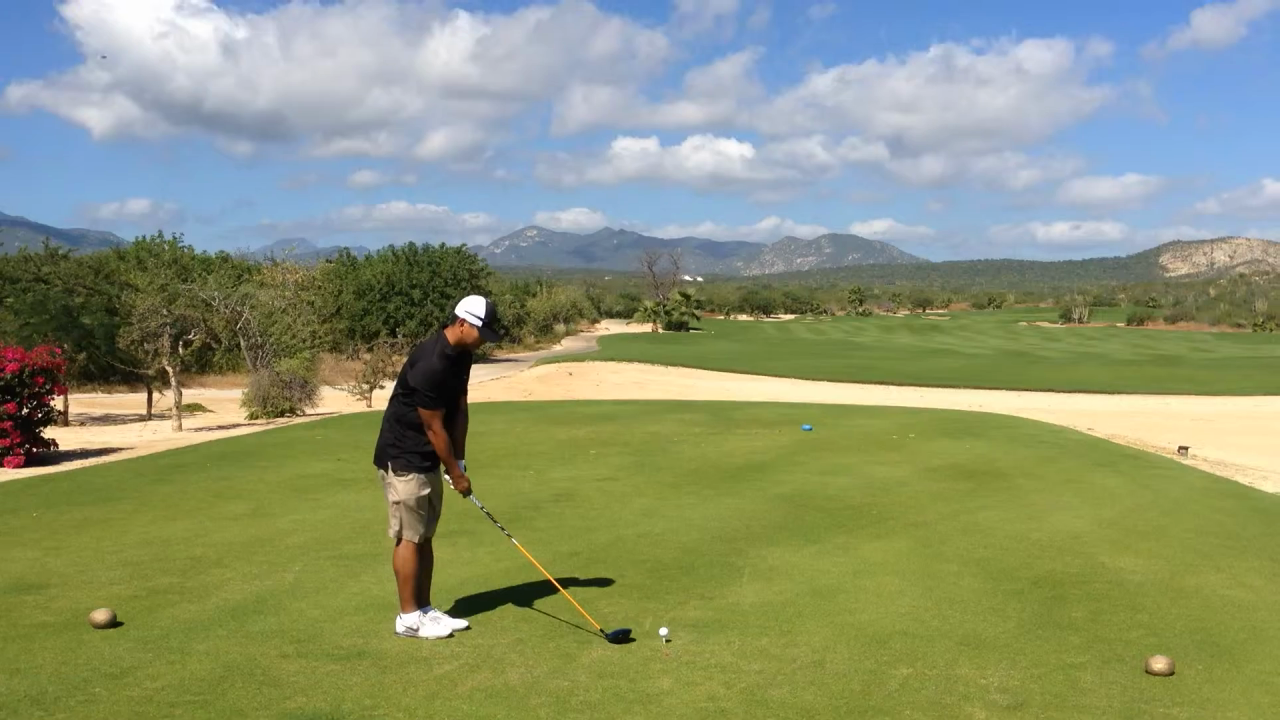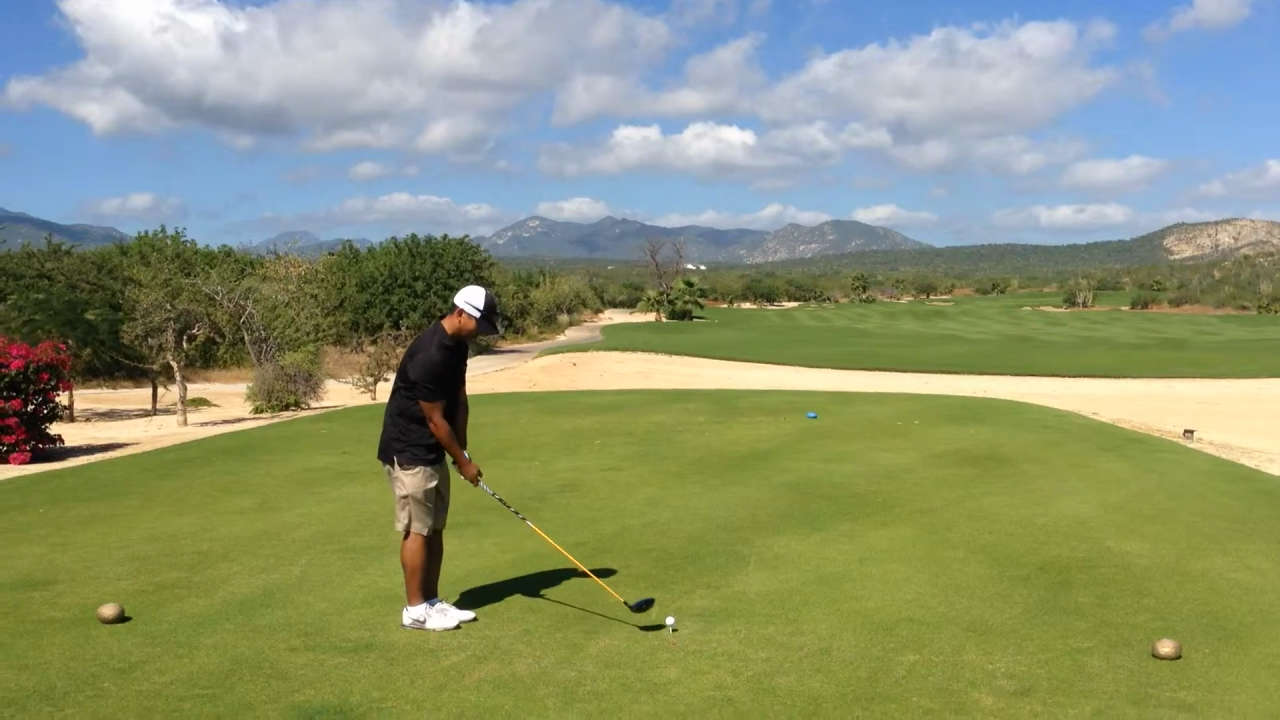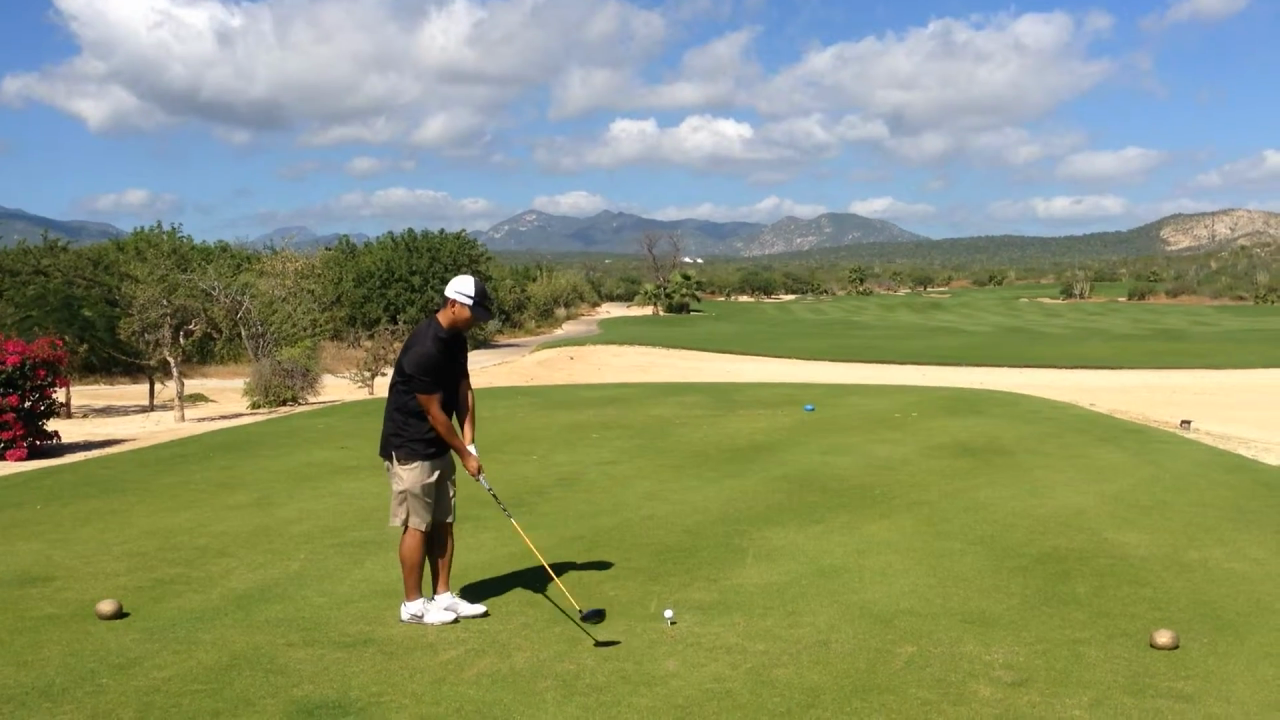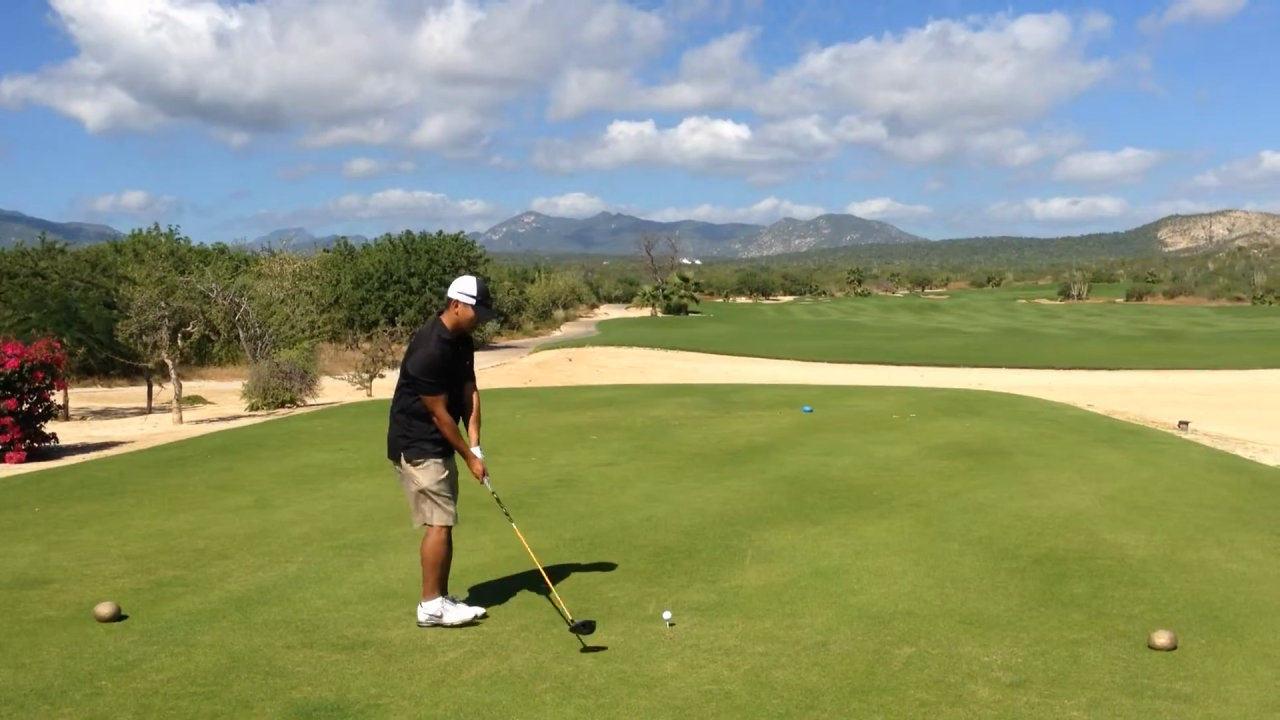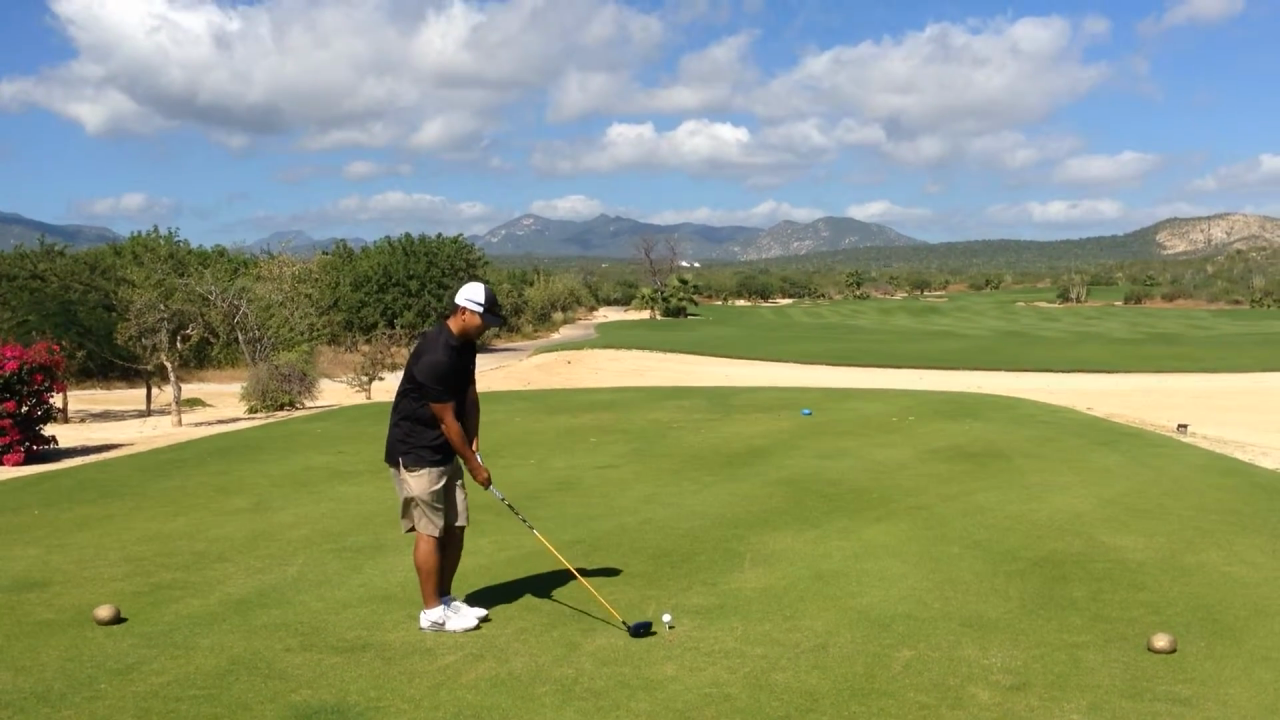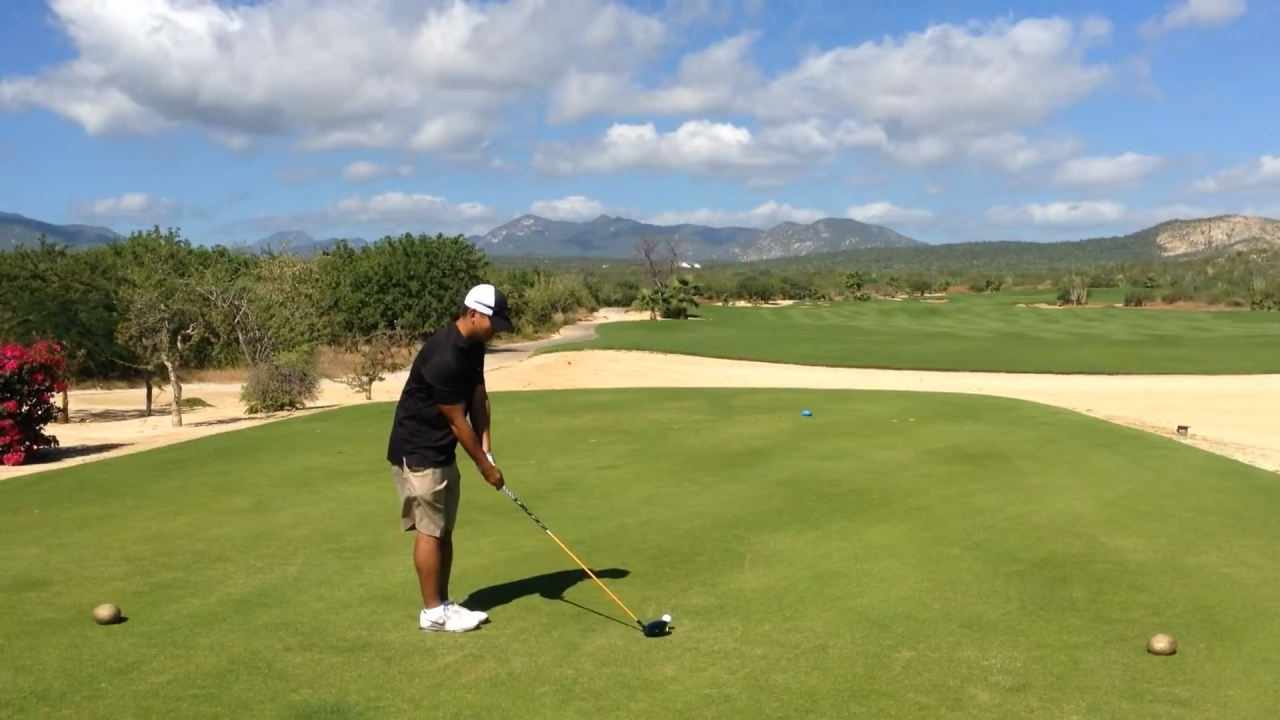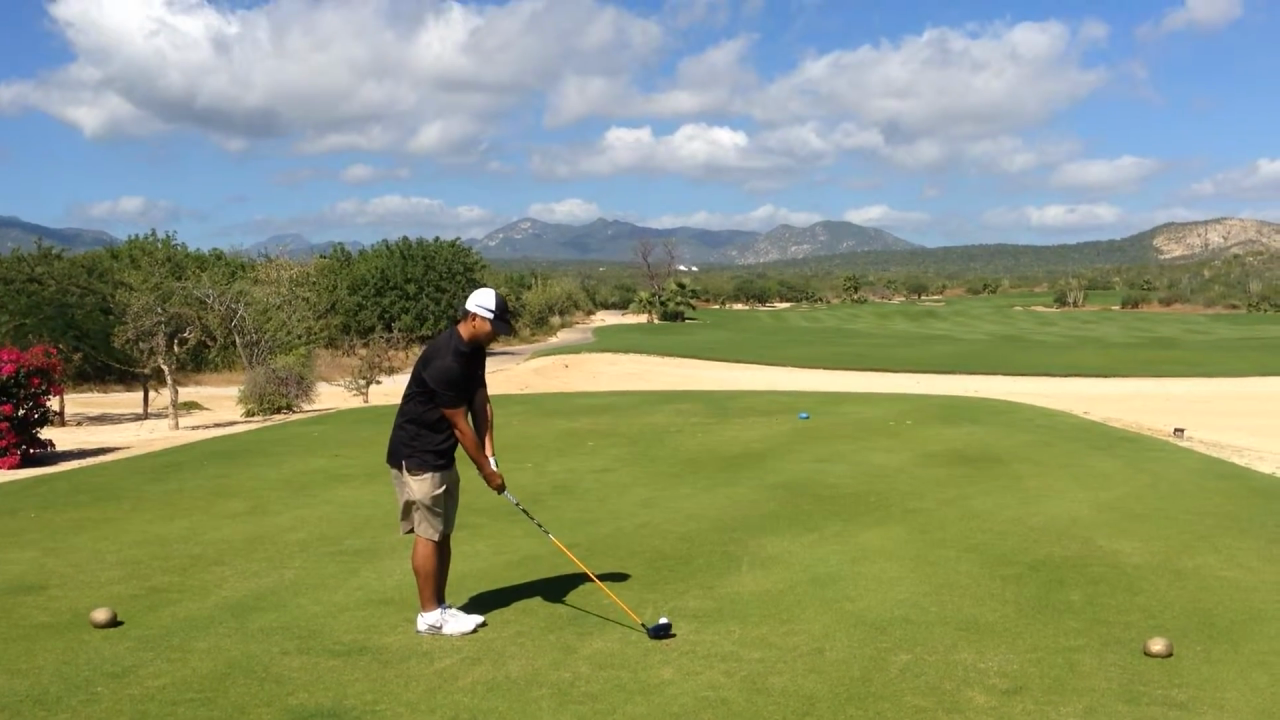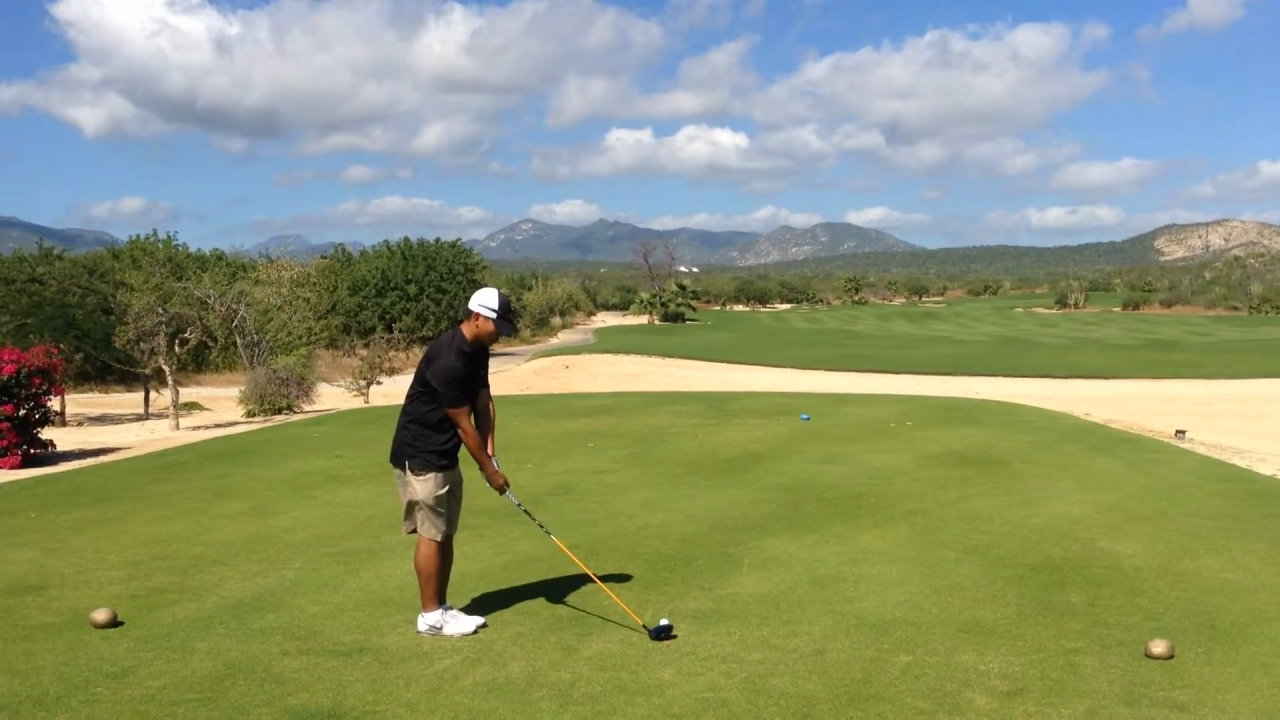
dt=0.4s
person 1, frame 1
left shoulder: (462, 355)
right shoulder: (430, 363)
left elbow: (460, 410)
right elbow: (434, 427)
left wrist: (459, 463)
right wrist: (456, 474)
left hip: (427, 459)
right hip: (403, 458)
left knee: (424, 537)
right knee: (409, 537)
left ankle: (425, 610)
right ankle: (408, 617)
person 1, frame 2
left shoulder: (458, 345)
right shoulder: (429, 355)
left elbow: (459, 401)
right elbow: (435, 419)
left wrist: (464, 452)
right wrist: (463, 462)
left hip: (431, 451)
right hip: (408, 451)
left knee: (434, 528)
right knee: (417, 529)
left ankle: (431, 601)
right ankle: (415, 610)
person 1, frame 3
left shoulder: (456, 339)
right shoulder: (424, 348)
left elbow: (463, 391)
right elbow: (434, 412)
left wrist: (470, 443)
right wrist: (464, 455)
left hip: (438, 446)
right hip: (409, 447)
left knee: (443, 523)
right knee: (417, 525)
left ankle: (443, 595)
right ankle: (413, 605)
person 1, frame 4
left shoulder: (462, 341)
right shoulder: (429, 349)
left elbow: (469, 393)
right elbow: (438, 413)
left wrist: (476, 447)
right wrist: (468, 457)
left hip: (439, 447)
right hip: (415, 447)
left knee: (443, 523)
right knee: (439, 523)
left ankle: (443, 599)
right ankle: (431, 605)
person 1, frame 5
left shoulder: (465, 346)
right shoulder: (435, 356)
left elbow: (470, 399)
right elbow: (447, 420)
left wrist: (474, 451)
right wrist: (473, 465)
left hip: (444, 452)
right hip: (416, 453)
left knee: (455, 527)
right knee: (430, 531)
left ankle: (445, 599)
right ankle: (432, 612)
person 1, frame 6
left shoulder: (473, 346)
right shoulder: (443, 357)
left elbow: (479, 399)
right elbow: (457, 421)
left wrist: (487, 449)
right wrist: (485, 467)
left hip: (442, 452)
right hip: (417, 453)
left knee: (445, 530)
right knee: (429, 531)
left ankle: (443, 603)
right ankle: (432, 612)
person 1, frame 7
left shoulder: (474, 350)
right shoulder: (445, 361)
left elbow: (480, 403)
right elbow: (460, 424)
left wrist: (490, 455)
right wrist: (486, 471)
left hip: (441, 455)
right hip: (417, 456)
left knee: (443, 533)
right knee: (428, 534)
left ankle: (441, 607)
right ankle: (429, 615)
person 1, frame 8
left shoulder: (477, 350)
right shoulder: (447, 360)
left elbow: (483, 403)
right elbow: (463, 424)
left wrist: (490, 455)
right wrist: (489, 472)
left hip: (444, 455)
right hip: (420, 456)
left knee: (446, 534)
right knee: (430, 534)
left ankle: (441, 607)
right ankle: (430, 616)
